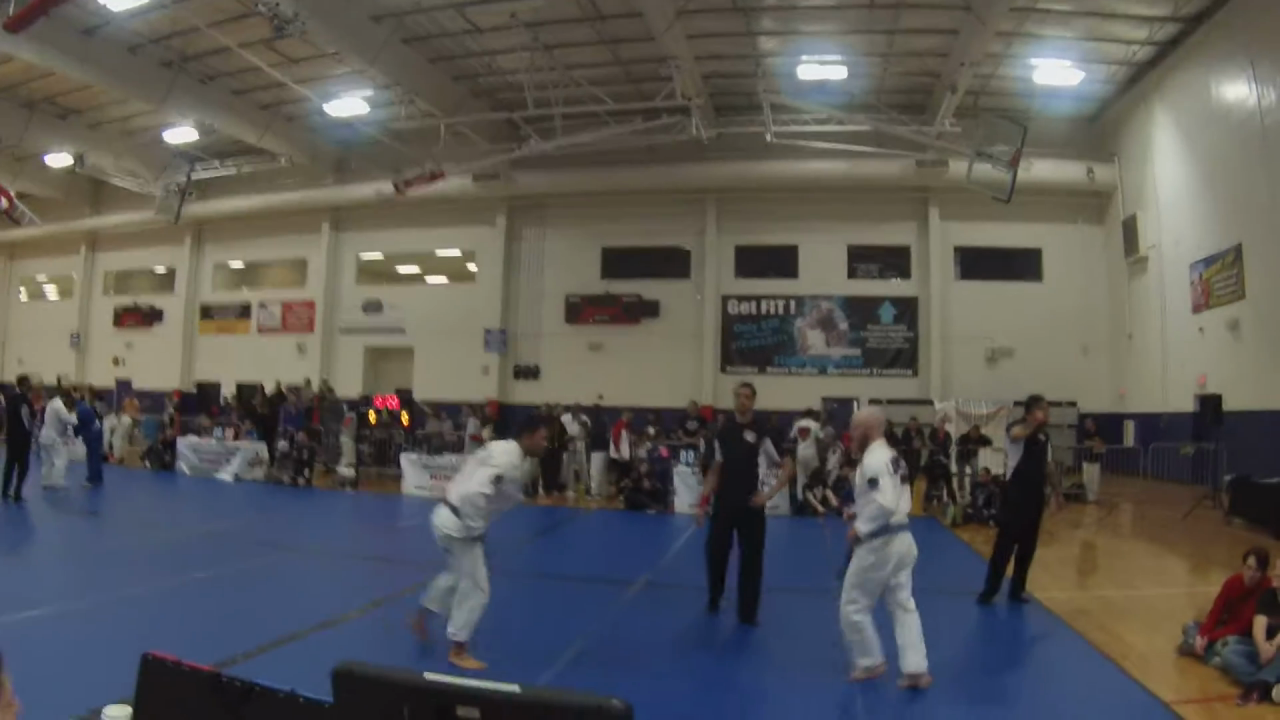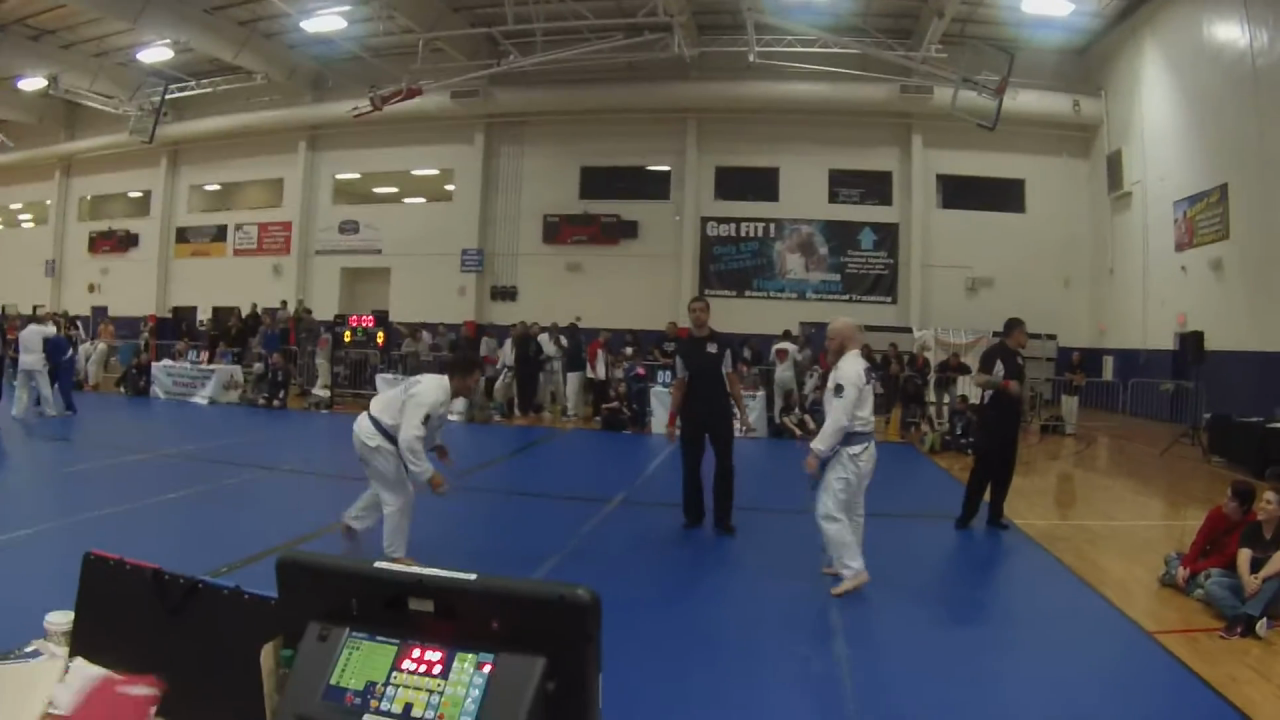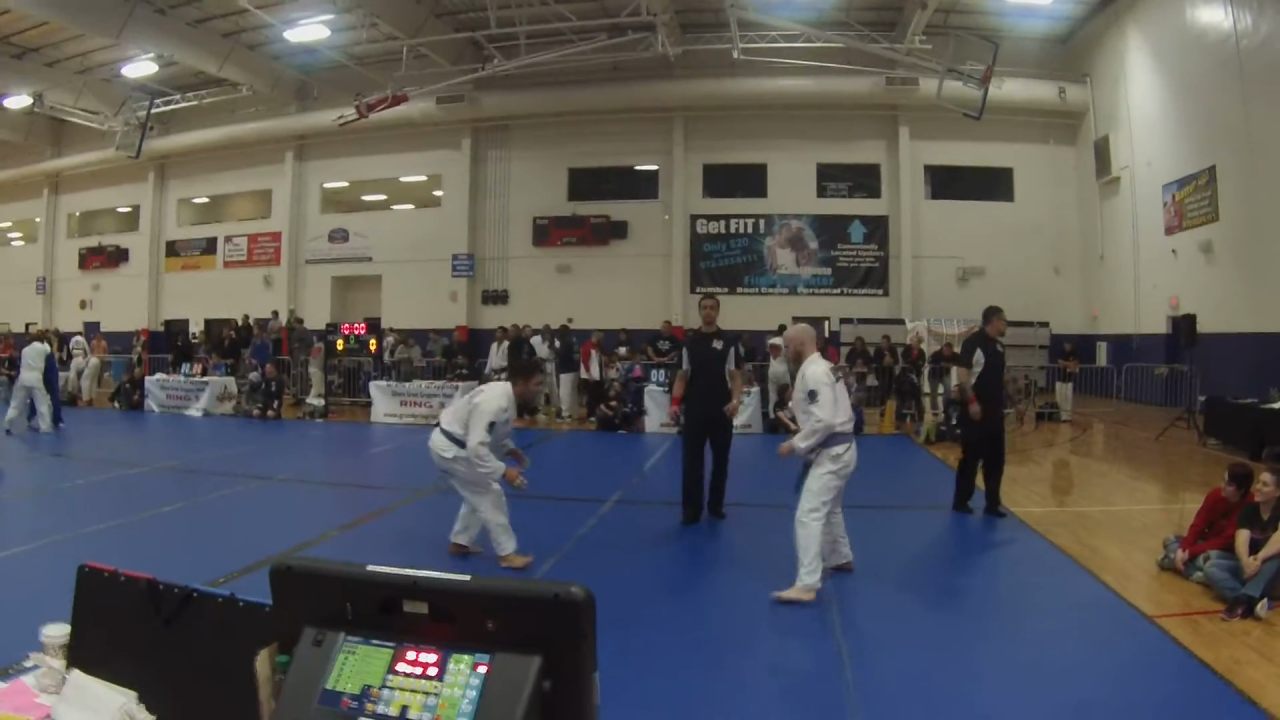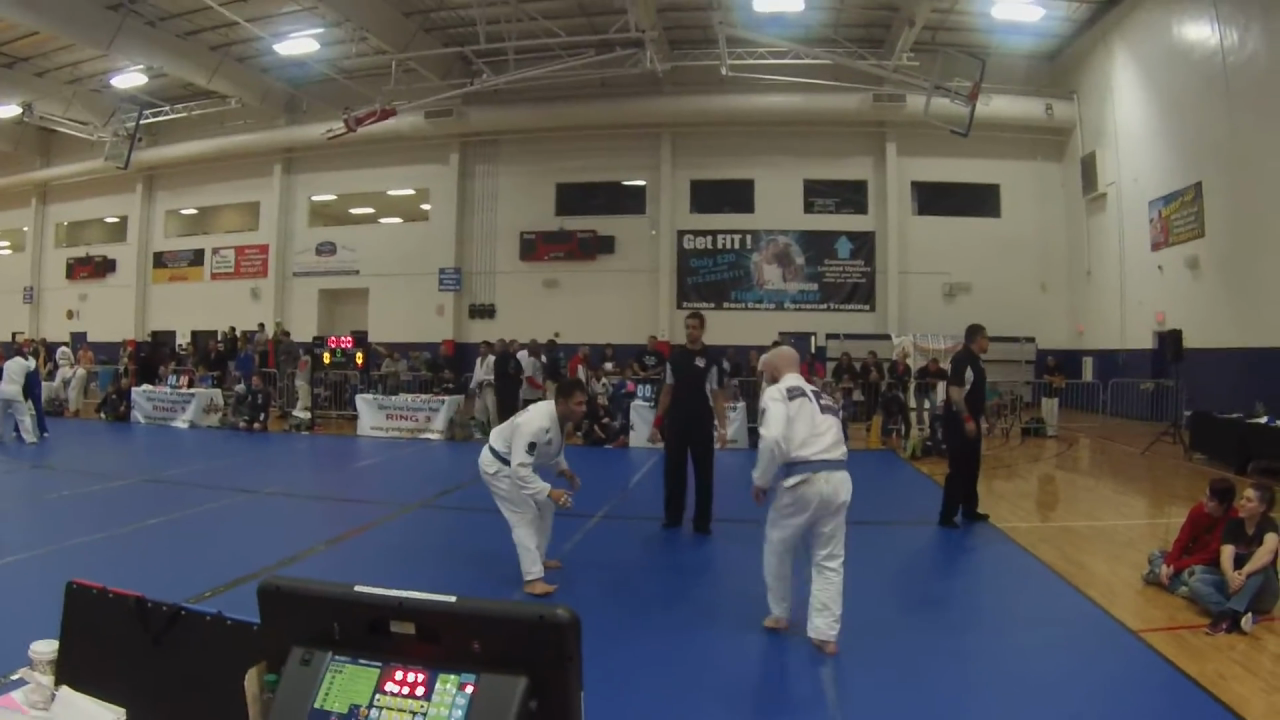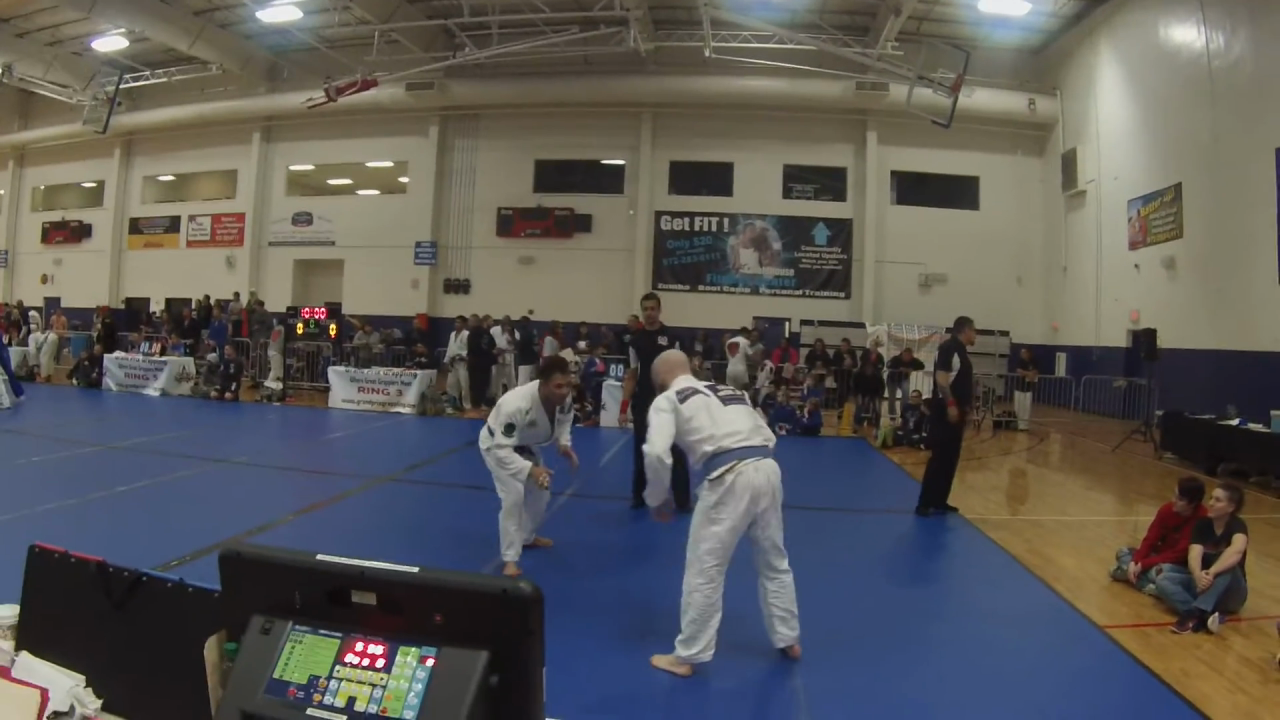
dt=0.7s
person 1, frame 1
left shoulder: (873, 460)
right shoulder: (891, 457)
left elbow: (884, 504)
left wrist: (860, 527)
right wrist: (861, 511)
left hip: (879, 543)
right hip: (903, 540)
left knee: (853, 605)
right knee: (903, 605)
left ankle: (871, 662)
right ankle: (916, 669)
person 1, frame 2
left shoulder: (846, 369)
right shoulder: (862, 367)
left elbow: (839, 418)
left wrist: (816, 450)
right wrist: (825, 439)
left hip: (850, 451)
right hip: (862, 447)
left knee: (829, 513)
right knee: (851, 510)
left ankle: (854, 570)
right ankle: (848, 565)
person 1, frame 3
left shoulder: (813, 373)
right shoulder: (821, 368)
left elbow: (822, 420)
left wrist: (796, 444)
right wrist: (802, 442)
left hip: (832, 452)
right hip: (841, 448)
left knee: (809, 514)
right knee: (829, 508)
left ankle: (806, 586)
right ankle: (841, 557)
person 1, frame 4
left shoulder: (776, 393)
right shoulder: (826, 399)
left elbow: (771, 437)
left wrist: (760, 480)
left hip: (802, 482)
right hip: (839, 480)
left knee: (777, 549)
right knee: (829, 560)
left ankle: (781, 615)
right ankle: (826, 635)
person 1, frame 5
left shoulder: (666, 401)
right shoulder: (730, 392)
left elbow: (656, 453)
right elbow: (768, 437)
left wrist: (657, 499)
left hip: (728, 479)
right hip: (767, 469)
left knee: (704, 569)
right knee: (774, 563)
left ankle: (686, 657)
right ankle: (788, 639)
person 2, frame 1
left shoulder: (762, 432)
right shoulder: (723, 432)
left elbow: (787, 466)
right elbow: (715, 470)
left wrist: (770, 494)
right wrist: (704, 501)
left hip: (750, 504)
right hip: (723, 502)
left knee: (751, 558)
right knee: (715, 552)
left ankle: (747, 611)
right ankle: (715, 596)
person 2, frame 2
left shoulder: (722, 344)
right shoulder: (684, 348)
left elbow: (732, 380)
right elbow: (679, 386)
left wrist: (743, 412)
right wrist: (672, 420)
left hip: (720, 412)
right hip: (692, 413)
left knee: (724, 464)
right knee: (691, 466)
left ankle: (723, 519)
right ankle: (693, 515)
person 2, frame 3
left shoulder: (727, 342)
right shoulder: (690, 342)
left elbow: (735, 377)
right elbow: (682, 377)
left wrist: (735, 400)
right wrist: (675, 403)
left hip: (720, 410)
right hip: (694, 410)
left knee: (721, 460)
right knee: (692, 460)
left ankle: (715, 505)
right ankle: (692, 510)
person 2, frame 4
left shoulder: (710, 359)
right shoulder: (675, 357)
left elbow: (718, 396)
right elbow: (667, 392)
left wrist: (722, 428)
right wrist: (657, 423)
left hip: (701, 423)
right hip: (675, 422)
left knee: (703, 473)
right knee: (673, 470)
left ankle: (702, 521)
right ankle: (673, 515)
person 2, frame 5
left shoulder: (671, 337)
right shoulder: (636, 340)
right elbow: (631, 376)
right wrist: (624, 408)
right hip: (644, 402)
left knee: (676, 450)
right knee: (642, 450)
left ankle: (682, 500)
right ankle: (641, 496)
person 3, frame 1
left shoulder: (506, 453)
right shoulder: (506, 462)
right elbow: (472, 495)
right wrist: (476, 530)
left hip: (449, 519)
right hip: (457, 525)
left knee: (459, 574)
right knee: (475, 588)
left ankle: (424, 615)
right ankle: (457, 649)
person 3, frame 2
left shoulder: (439, 386)
right shoulder: (431, 396)
right elbow: (409, 439)
left wrist: (436, 444)
right wrist: (429, 475)
left hip: (372, 430)
right hip: (374, 437)
left knee: (386, 489)
right knee: (399, 496)
left ankle: (352, 522)
right ankle: (395, 556)
person 3, frame 3
left shoulder: (505, 393)
right shoulder: (493, 404)
left elbow: (495, 432)
right elbow: (477, 448)
left wrist: (510, 449)
right wrist: (503, 472)
left hip: (454, 444)
right hip: (449, 448)
left knee: (478, 495)
right knee: (491, 496)
left ankle: (459, 542)
right ankle: (507, 554)
person 3, frame 4
left shoulder: (561, 415)
right shoulder: (534, 424)
left elbow: (554, 444)
right elbow: (520, 470)
left wrist: (562, 467)
right wrist: (549, 491)
left hip: (520, 462)
right hip: (498, 465)
left knee: (543, 508)
right knee: (525, 517)
left ankle: (537, 558)
right ankle: (533, 579)
person 3, frame 5
left shoulder: (562, 397)
right shoulder: (515, 405)
left elbow: (564, 419)
right elbow: (503, 451)
left wrist: (563, 444)
right wrist: (530, 470)
left hip: (525, 446)
right hip: (498, 445)
left knee: (539, 493)
right knee: (514, 496)
left ankle: (526, 536)
right ankle: (510, 561)
person 4, frame 1
left shoulder: (1043, 435)
right shoulder: (1017, 426)
right elbow: (1014, 434)
left wrist: (1055, 490)
right wrist: (1035, 421)
left hip: (1036, 496)
right hip: (1016, 495)
left knee: (1028, 545)
right knee: (1006, 543)
left ankle: (1017, 589)
right ankle: (990, 590)
person 4, frame 2
left shoulder: (1018, 358)
right shoulder: (994, 353)
right elbow: (979, 380)
left wrist: (1023, 416)
right wrist: (1005, 384)
left hip: (1011, 421)
right hip: (992, 420)
left knee: (1005, 470)
right knee: (983, 468)
left ankle: (995, 515)
right ankle: (966, 515)
person 4, frame 3
left shoulder: (998, 346)
right shoulder: (974, 342)
right elbow: (962, 374)
right wrist: (971, 401)
left hip: (995, 409)
right hip: (977, 409)
left knee: (996, 457)
right knee: (971, 455)
left ankle: (992, 504)
right ankle: (960, 500)
person 4, frame 4
left shoulder: (974, 359)
right shoulder: (961, 359)
right elbow: (954, 393)
left wrist: (985, 416)
right wrist: (967, 419)
left hip: (971, 421)
right hip: (959, 423)
left knee: (971, 467)
right knee: (958, 469)
left ankle: (969, 509)
right ankle: (947, 516)
person 4, frame 5
left shoulder: (961, 350)
right shoulder: (949, 348)
right elbow: (941, 378)
left wrist: (965, 407)
right wrist: (950, 404)
left hip: (957, 411)
right hip: (946, 411)
left knee: (950, 458)
right knee: (940, 457)
left ankle: (939, 501)
right ankle: (925, 503)
